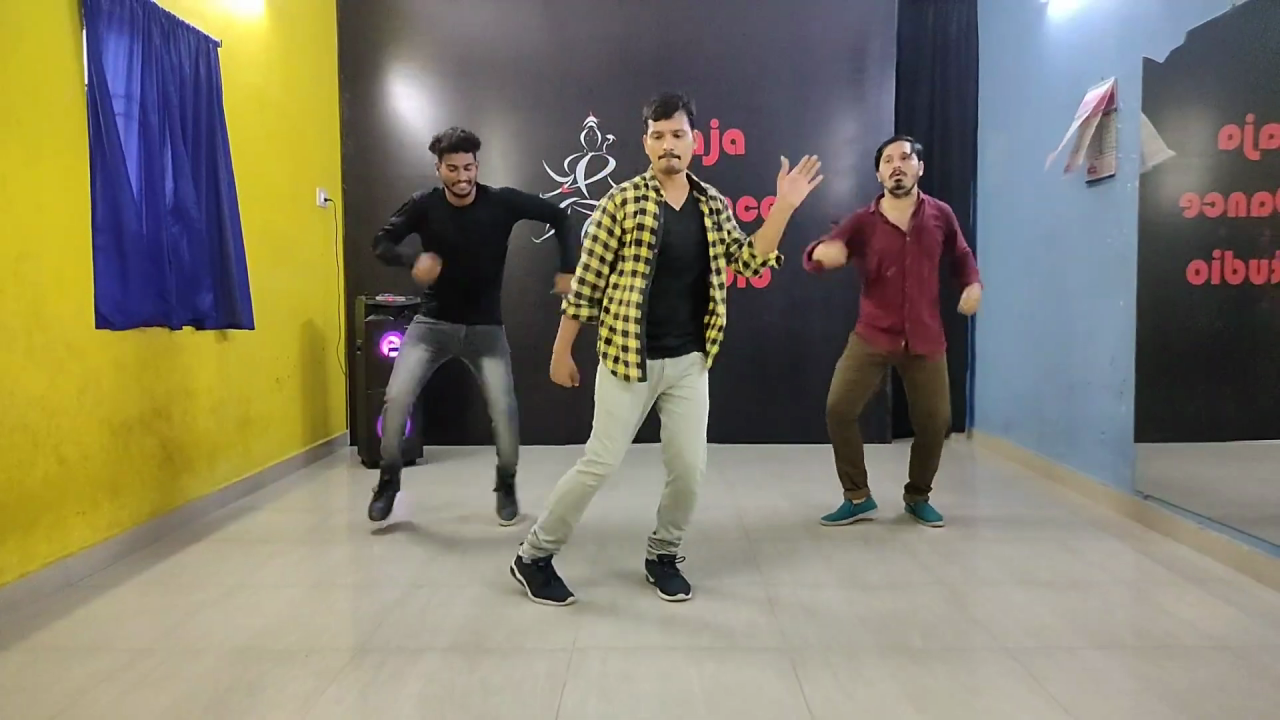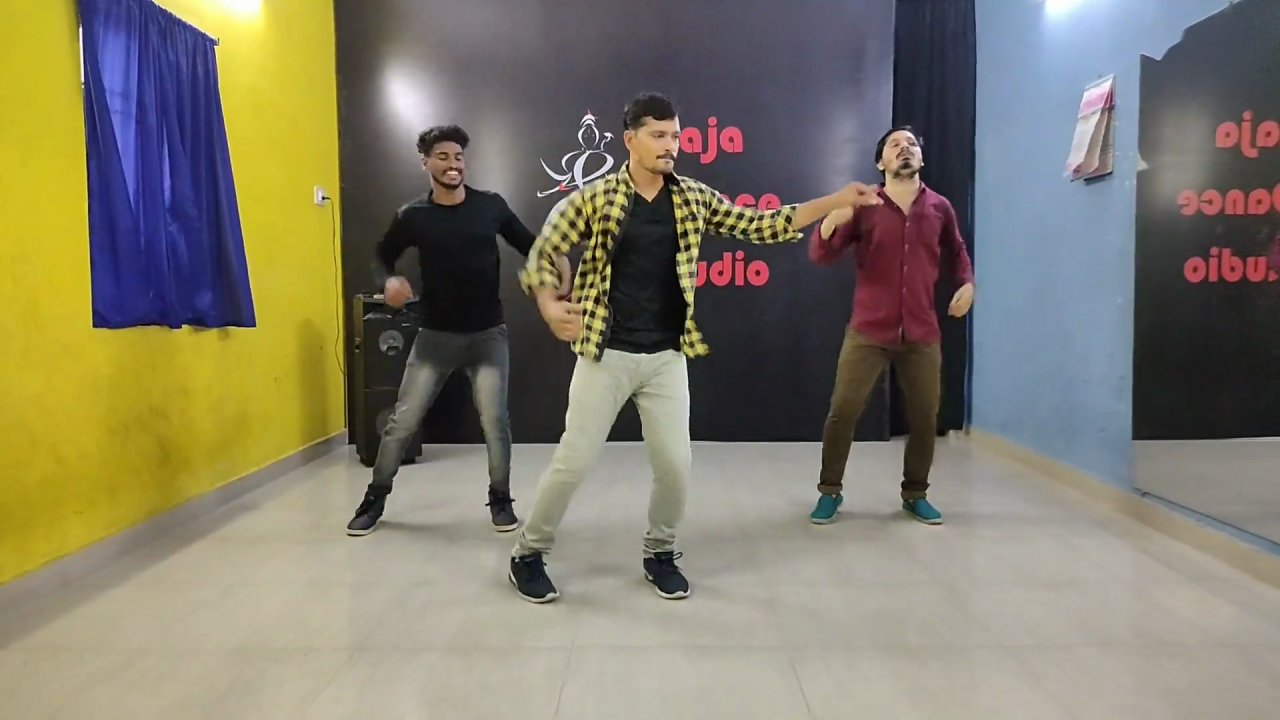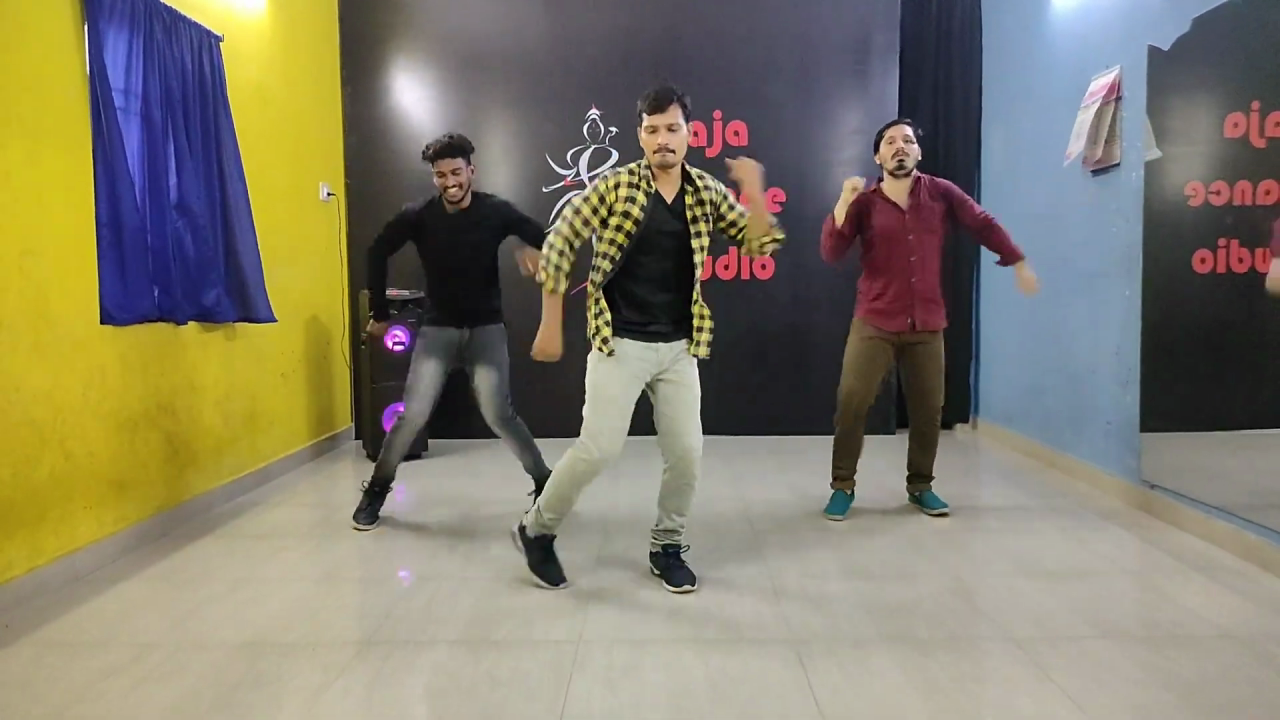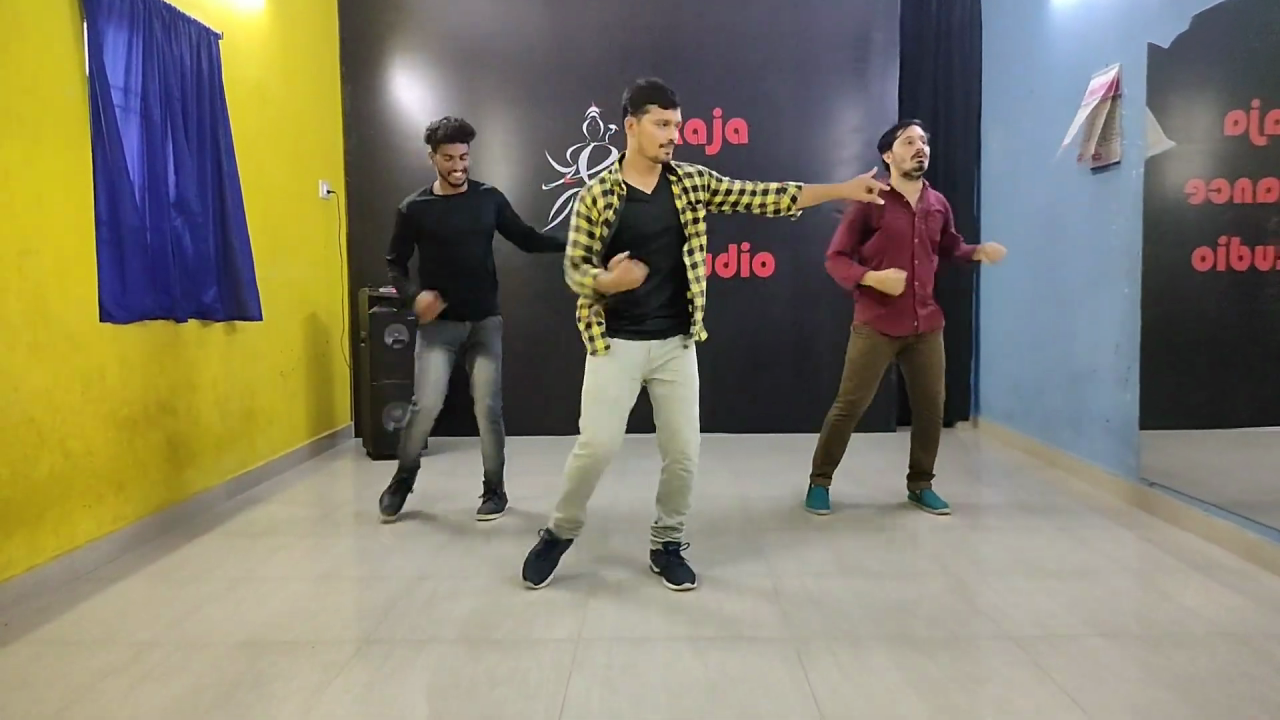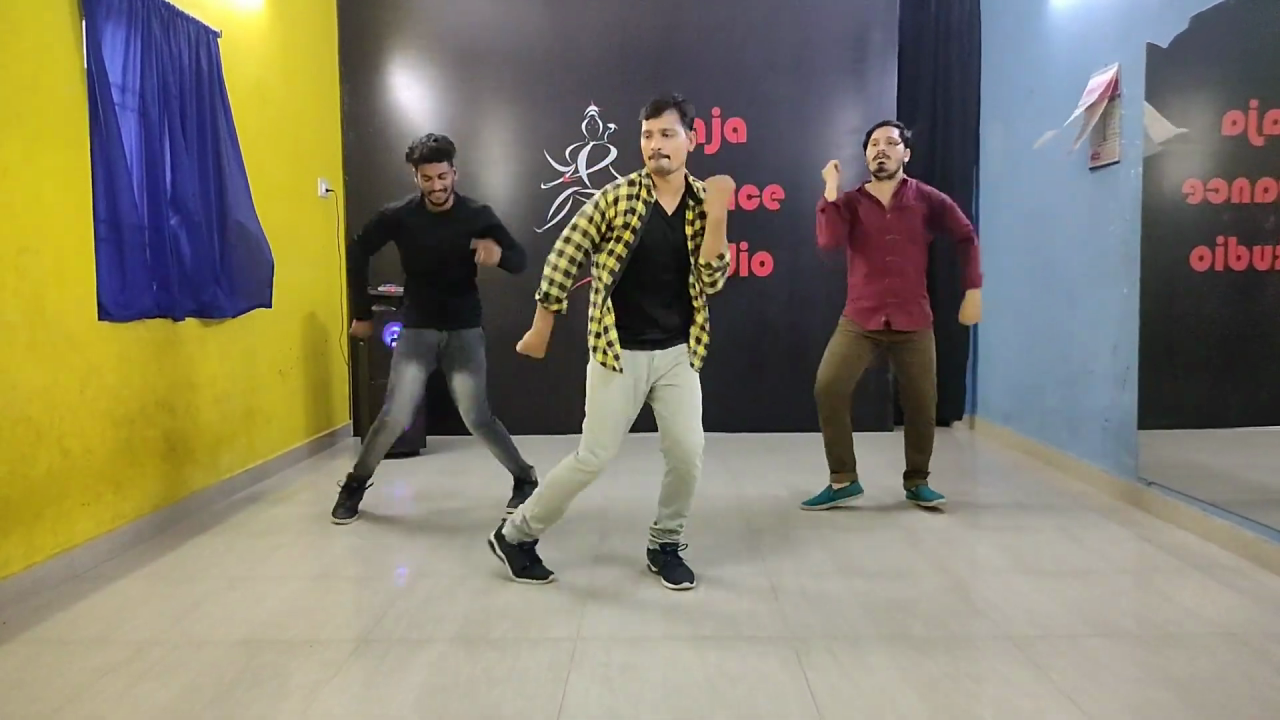
dt=1s
person 1, frame 1
left shoulder: (710, 202)
right shoulder: (622, 201)
left elbow: (751, 262)
right elbow: (586, 279)
left wrist: (784, 205)
right wrist: (563, 349)
left hip: (688, 361)
right hip: (627, 357)
left knee: (689, 471)
right knee: (599, 465)
left ankle: (662, 556)
right ankle: (536, 555)
person 1, frame 2
left shoulder: (694, 198)
right shoulder: (597, 195)
left elbow: (761, 225)
right elbow: (546, 248)
left wrist: (834, 202)
right wrist: (549, 304)
left hip: (665, 356)
right hip: (604, 354)
left knee: (675, 465)
right knee: (574, 461)
left ankle: (660, 553)
right ankle: (530, 554)
person 1, frame 3
left shoulder: (706, 190)
right shoulder: (615, 186)
left elbow: (759, 245)
right elbow: (559, 244)
left wrist: (754, 193)
right wrist: (549, 324)
left hip: (678, 348)
right hip: (619, 344)
left knee: (687, 456)
right knee: (599, 450)
left ankle: (666, 546)
right ankle: (538, 531)
person 1, frame 4
left shoulder: (694, 181)
right shoulder: (598, 192)
left elbow: (763, 198)
right elbow: (576, 270)
left wrist: (843, 190)
right wrist: (610, 280)
left hip: (675, 344)
right hip: (615, 342)
left knee: (683, 454)
right knee: (597, 445)
left ankle: (667, 544)
right ankle: (557, 534)
person 1, frame 5
left shoulder: (705, 200)
right shoulder: (615, 196)
left elbow: (710, 281)
right elbow: (565, 257)
left wrist: (718, 217)
right wrist: (540, 327)
left hip: (677, 353)
right hip: (618, 351)
left knee: (688, 455)
right knee: (593, 459)
left ankle: (665, 544)
right ankle: (519, 536)
person 2, frame 1
left shoulder: (502, 201)
right shoulder: (422, 206)
left elbow: (559, 218)
right elbow: (382, 244)
left wrist: (567, 268)
right wrist: (413, 261)
left hip: (485, 326)
right hip: (434, 322)
left knee: (504, 408)
right knee: (397, 398)
left ankle: (505, 484)
right ankle: (388, 481)
person 2, frame 2
left shoulder: (490, 206)
right shoulder: (412, 216)
left elbow: (527, 244)
right elbow: (382, 254)
left wrist: (551, 263)
right wrist: (389, 282)
left hip: (487, 333)
right hip: (436, 334)
left knee: (493, 419)
right knee: (403, 422)
left ankle: (500, 498)
right ankle: (375, 499)
person 2, frame 3
left shoulder: (495, 211)
right shoulder: (418, 215)
left elbow: (540, 237)
right elbow: (378, 254)
left wrist: (537, 254)
right wrist: (379, 312)
left hip: (486, 329)
right hip: (438, 330)
left knee: (497, 414)
right knee: (414, 416)
left ankle: (544, 485)
right ankle: (375, 492)
person 2, frame 4
left shoulder: (489, 199)
right shoulder: (414, 209)
left elbow: (529, 239)
right elbow: (395, 261)
left wrist: (572, 244)
right wrist: (415, 292)
left hip: (484, 320)
right hip: (438, 321)
left knee: (488, 407)
right knee: (426, 405)
left ankle: (494, 489)
right ankle: (401, 481)
person 2, frame 5
left shoulder: (477, 214)
right shoulder: (398, 215)
left elbow: (518, 259)
right elbow: (359, 251)
left wrist: (498, 253)
right wrist: (361, 312)
left hip: (464, 331)
right hip: (418, 330)
left knee: (475, 417)
right knee: (398, 417)
left ankle: (524, 479)
right ankle: (353, 488)
person 3, frame 1
left shoulder: (939, 214)
right shoulder: (863, 221)
left elbow: (961, 256)
right elbow: (812, 258)
left wrist: (973, 285)
right wrist: (824, 252)
left hip: (925, 341)
right hip: (871, 338)
left knee: (936, 422)
right knee: (839, 411)
left ankle: (918, 497)
right ankle: (857, 498)
person 3, frame 2
left shoulder: (939, 208)
right shoulder: (863, 209)
left elbow: (956, 251)
right elbow: (820, 255)
left wrist: (967, 283)
right wrist: (832, 220)
left hip: (922, 333)
right hip: (869, 330)
left knee: (925, 416)
right knee: (844, 410)
left ankle: (915, 493)
right ankle: (830, 491)
person 3, frame 3
left shoulder: (940, 192)
right shoulder: (863, 202)
left elbow: (983, 223)
right elbow: (831, 252)
left wrist: (1018, 262)
right wrist: (842, 207)
left hip: (927, 324)
right hip: (875, 322)
left knee: (928, 408)
right knee: (852, 400)
left ankle: (920, 486)
right ankle: (842, 487)
person 3, frame 4
left shoulder: (938, 204)
right shoulder: (870, 203)
left elbow: (952, 247)
right elbow: (837, 258)
left wrist: (981, 251)
right wrist: (873, 278)
left hip: (927, 324)
right hip: (877, 324)
left knee: (931, 407)
right knee: (851, 403)
left ankle: (920, 484)
right ankle: (820, 481)
person 3, frame 5
left shoulder: (926, 198)
right shoulder: (851, 201)
left elbow: (966, 236)
right elbow: (829, 240)
left wrist: (973, 290)
right wrist: (831, 189)
left hip: (912, 323)
right hip: (859, 320)
left knee: (921, 403)
right knee: (827, 388)
left ankle: (917, 482)
right ankle: (843, 480)
